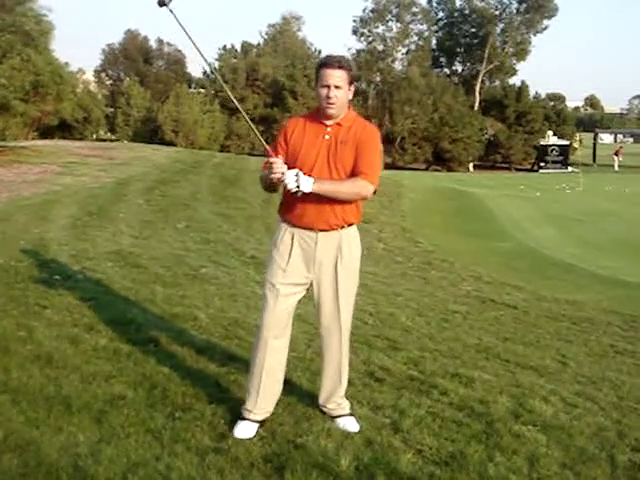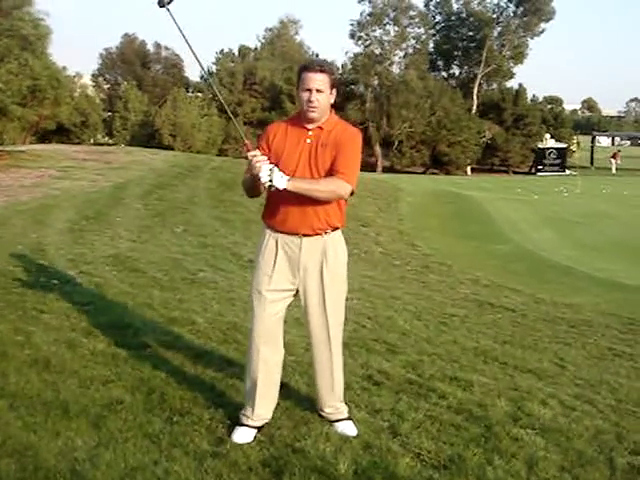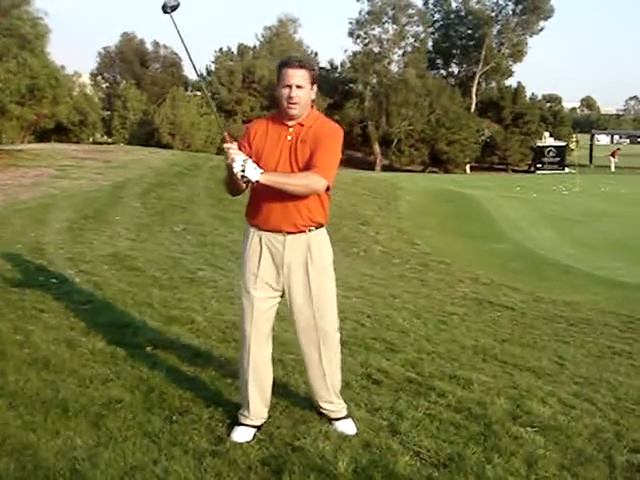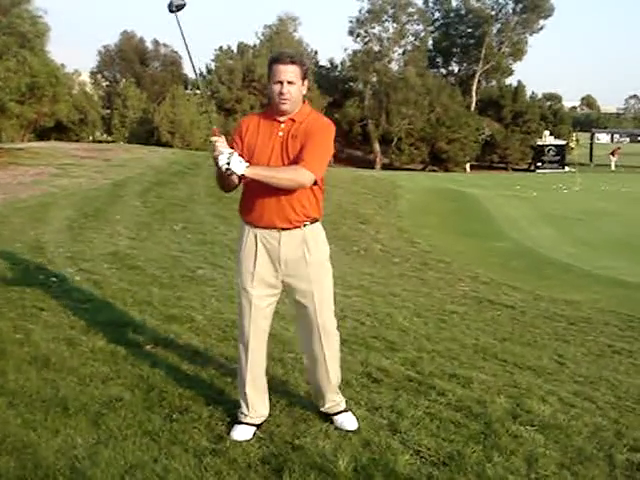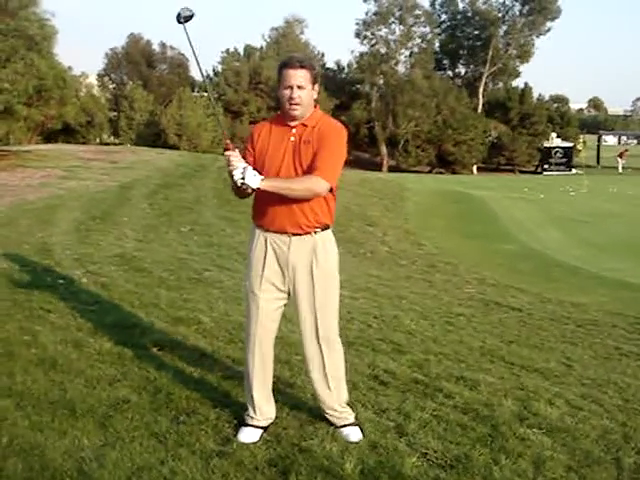
dt=0.2s
person 1, frame 1
left shoulder: (365, 132)
right shoulder: (293, 127)
left elbow: (365, 186)
right elbow: (267, 183)
left wrist: (310, 183)
right wrist: (274, 176)
left hip: (339, 241)
right hip: (292, 236)
left knee: (336, 324)
right knee: (273, 320)
left ankle: (334, 401)
right ankle: (256, 408)
person 1, frame 2
left shoulder: (348, 135)
right shoulder: (275, 131)
left elbow: (341, 187)
right elbow: (250, 189)
left wrist: (286, 181)
right wrist: (256, 175)
left hip: (324, 245)
right hip: (277, 242)
left knee: (327, 329)
right knee: (264, 327)
left ankle: (332, 406)
right ankle: (255, 413)
person 1, frame 3
left shoulder: (329, 131)
right shoulder: (256, 129)
left elbow: (316, 182)
right elbow: (234, 189)
left wrist: (260, 174)
right wrist: (234, 169)
left hip: (309, 242)
right hip: (261, 240)
left knee: (321, 326)
right knee: (254, 327)
left ankle: (331, 403)
right ankle: (252, 412)
person 1, frame 4
left shoulder: (320, 126)
right shoulder: (248, 125)
left elbow: (302, 176)
right elbow: (227, 184)
left wrist: (246, 167)
right wrist: (224, 164)
left hip: (305, 237)
right hip: (257, 237)
left knee: (321, 322)
right knee: (253, 325)
left ankle: (331, 399)
right ankle: (252, 410)
person 1, frame 5
left shoulder: (332, 131)
right shoulder: (260, 131)
left elbow: (317, 185)
right elbow: (242, 191)
left wrist: (259, 179)
right wrist: (239, 175)
left hip: (314, 244)
right hip: (267, 242)
left knee: (321, 331)
right knee: (259, 328)
left ankle: (338, 411)
right ankle: (258, 413)
